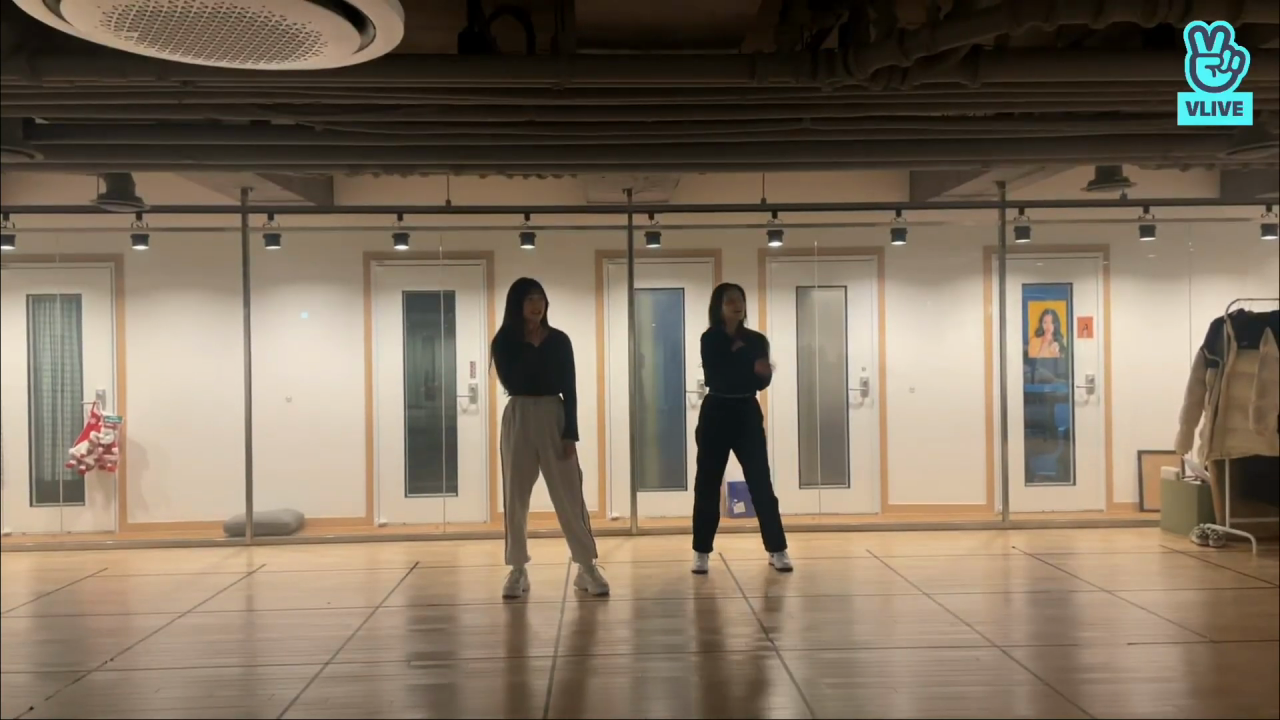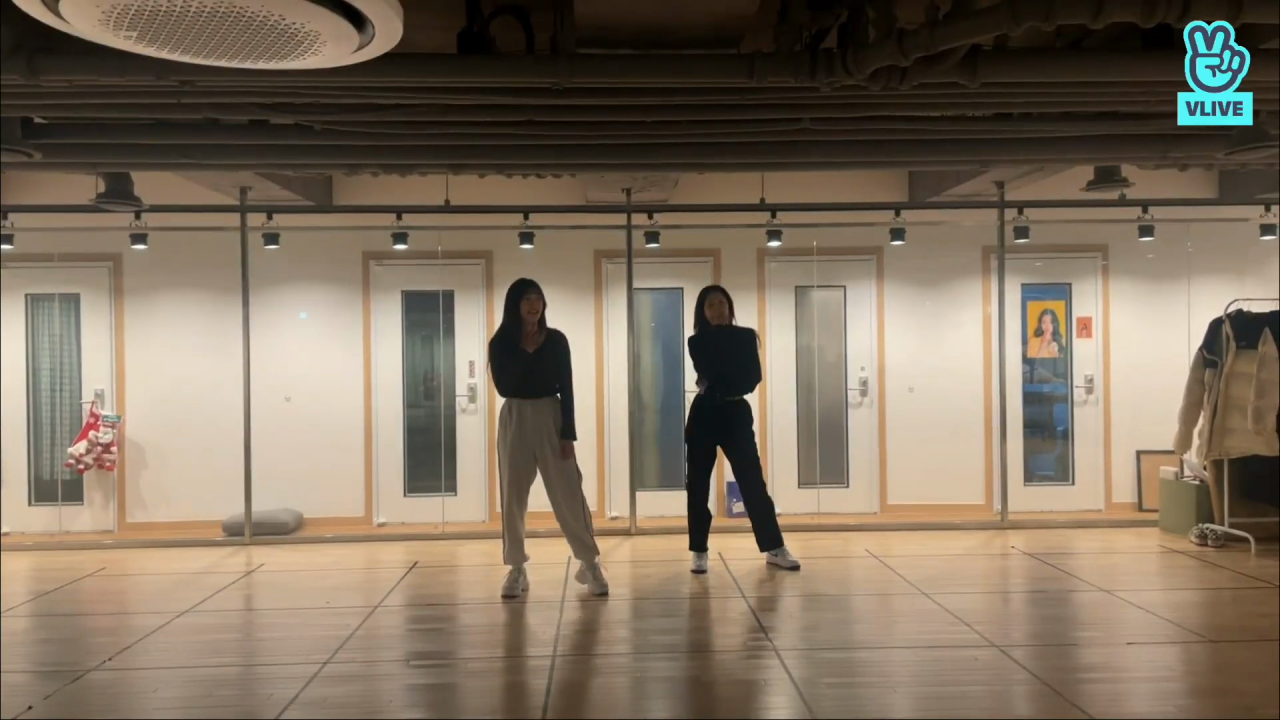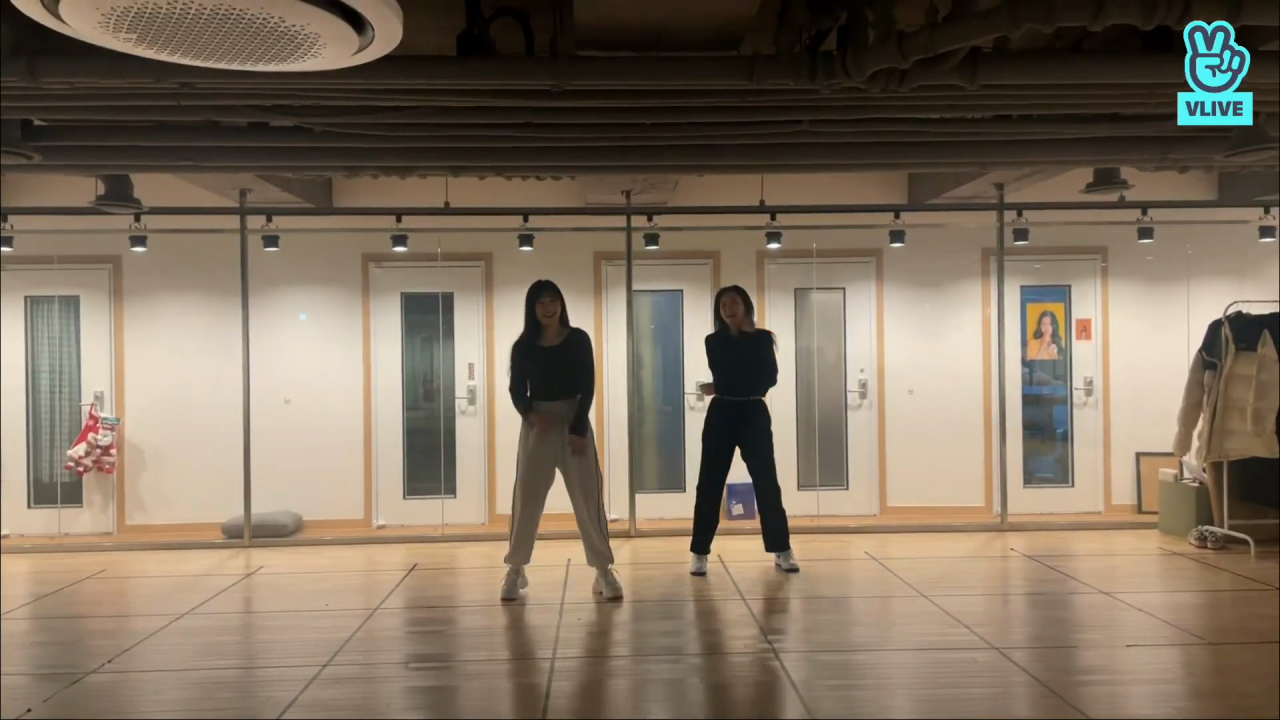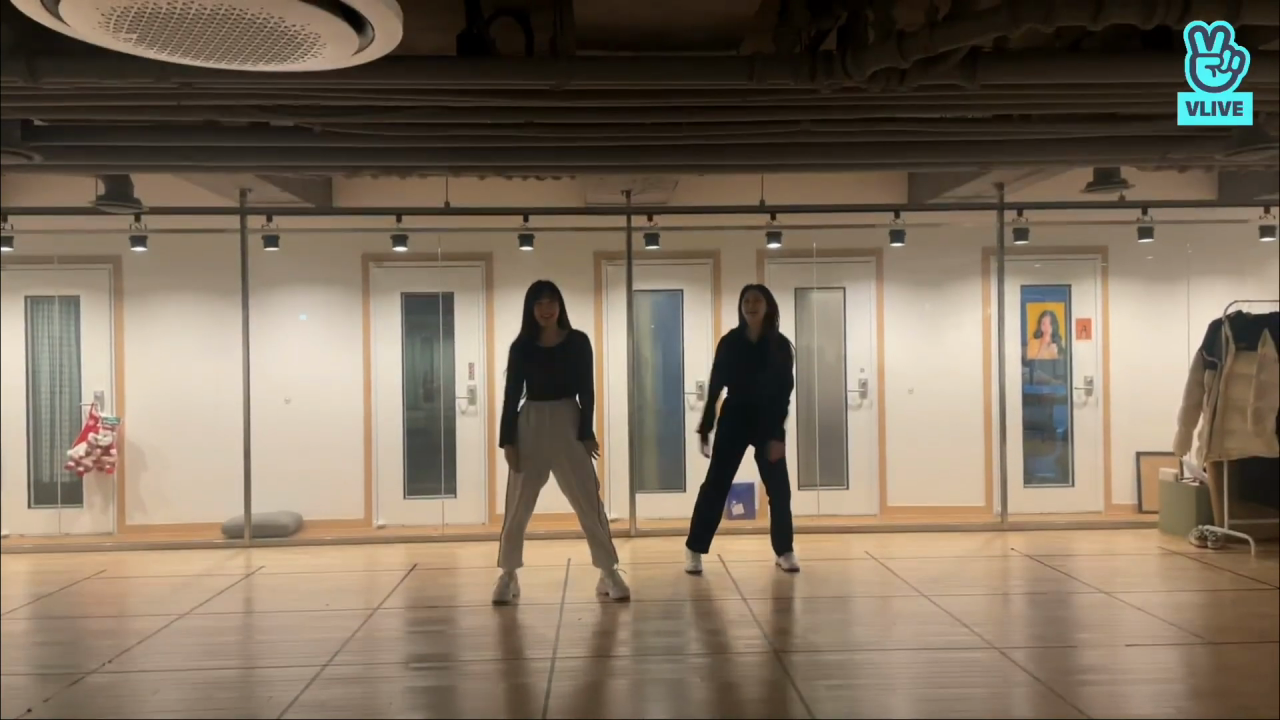
dt=0.5s
person 1, frame 1
left shoulder: (559, 340)
right shoulder: (504, 342)
left elbow: (569, 388)
right elbow: (511, 382)
left wrist: (571, 433)
right wrist: (530, 347)
left hip: (553, 416)
right hip: (518, 418)
left knee: (569, 494)
right knee: (515, 496)
left ankle: (587, 567)
right ankle: (518, 570)
person 1, frame 2
left shoulder: (556, 340)
right shoulder: (502, 343)
left elbow: (566, 389)
right elbow: (503, 386)
left wrist: (568, 433)
right wrist: (525, 352)
left hip: (550, 418)
right hip: (514, 421)
left knee: (568, 493)
right knee: (512, 497)
left ankle: (589, 564)
right ankle: (517, 570)
person 1, frame 3
left shoulder: (578, 340)
right shoulder: (523, 347)
left elbow: (588, 387)
right elbow: (516, 392)
left wrist: (578, 429)
right wrist: (531, 414)
left hip: (574, 421)
right hip: (537, 426)
left knee: (588, 498)
right knee: (526, 499)
left ankle: (603, 571)
right ankle: (516, 569)
person 1, frame 4
left shoulder: (578, 342)
right shoulder: (521, 347)
left elbow: (586, 389)
right elbow: (512, 394)
left wrist: (588, 432)
right wrist: (507, 440)
left hip: (569, 422)
right hip: (531, 424)
left knee: (587, 499)
right knee: (518, 502)
left ankle: (609, 572)
right ankle: (508, 574)
person 2, frame 1
left shoulder: (756, 340)
right shoulder: (710, 339)
left elbow: (764, 380)
right elbow: (715, 378)
left wrist: (742, 354)
right wrist: (750, 368)
left hip: (747, 413)
right hip: (715, 413)
left knee: (760, 483)
right knee: (707, 484)
left ankle: (776, 550)
right ankle: (701, 552)
person 2, frame 2
left shoulder: (745, 337)
right shoulder: (697, 341)
left elbow: (753, 377)
right elbow: (708, 373)
left wrist: (714, 386)
right wrist: (717, 331)
left hip: (736, 413)
right hip: (704, 414)
left knee: (753, 481)
right knee: (698, 484)
left ankle: (775, 548)
right ankle: (699, 552)
person 2, frame 3
left shoulder: (762, 338)
right shoulder: (714, 342)
left elbow: (769, 378)
right elbow: (726, 374)
left wrist: (722, 388)
right wrist: (743, 336)
left hip: (754, 415)
right hip: (722, 416)
left knee: (767, 484)
right knee: (709, 486)
left ankle: (782, 551)
right ankle: (700, 553)
person 2, frame 4
left shoulder: (780, 345)
right shoulder: (730, 342)
left elbow: (783, 391)
right elbow: (715, 387)
left wrist: (778, 436)
right wrist: (705, 431)
left hip: (767, 417)
right hip: (734, 416)
left knee: (779, 488)
right knee: (715, 485)
left ankle: (784, 552)
right ankle: (695, 552)
